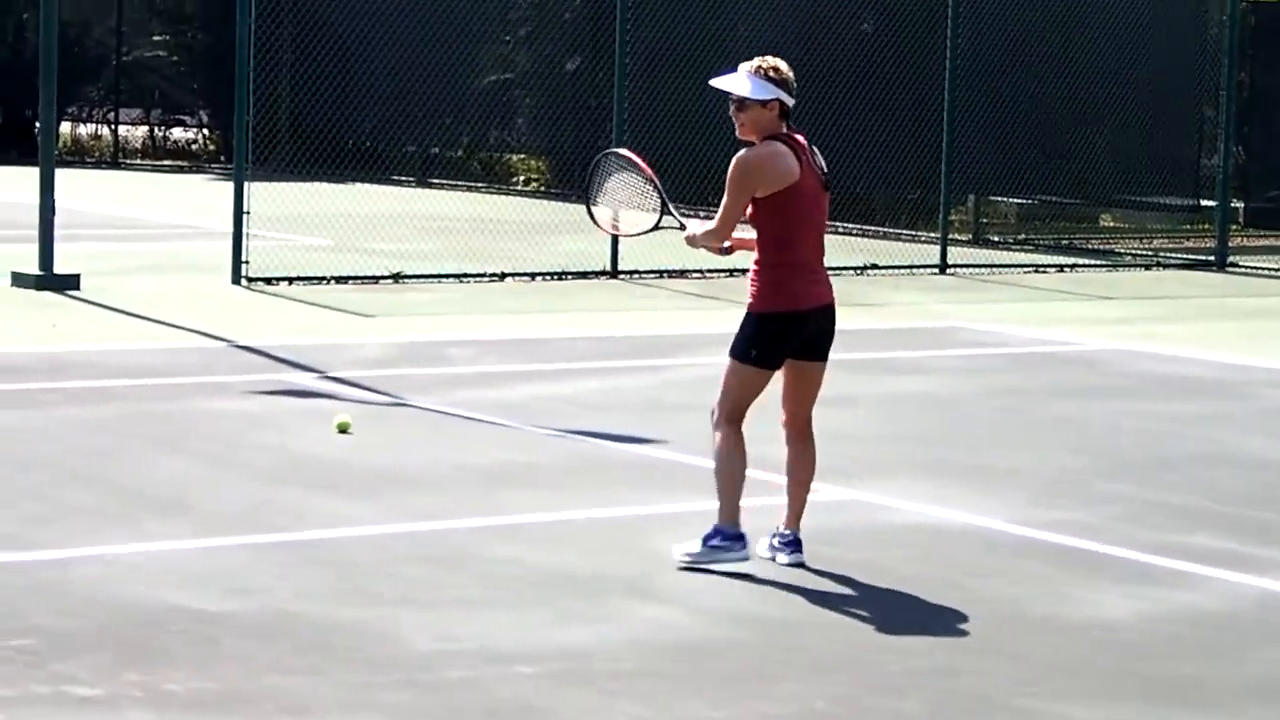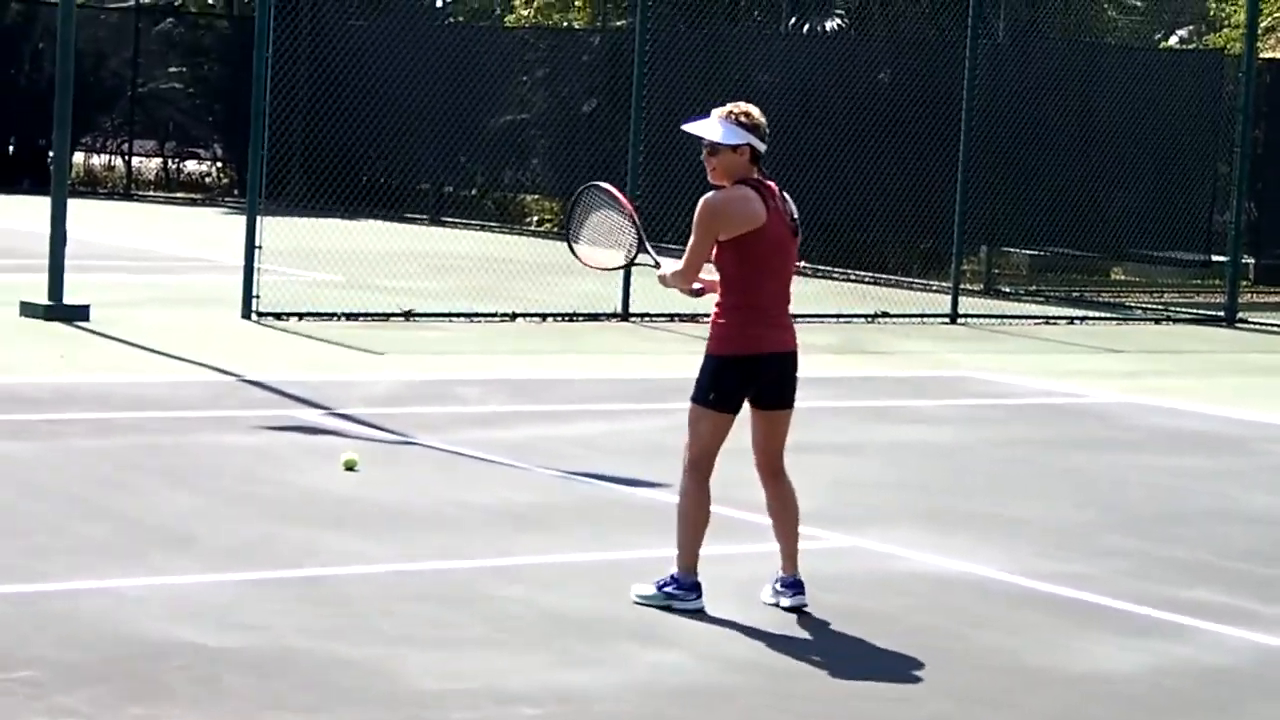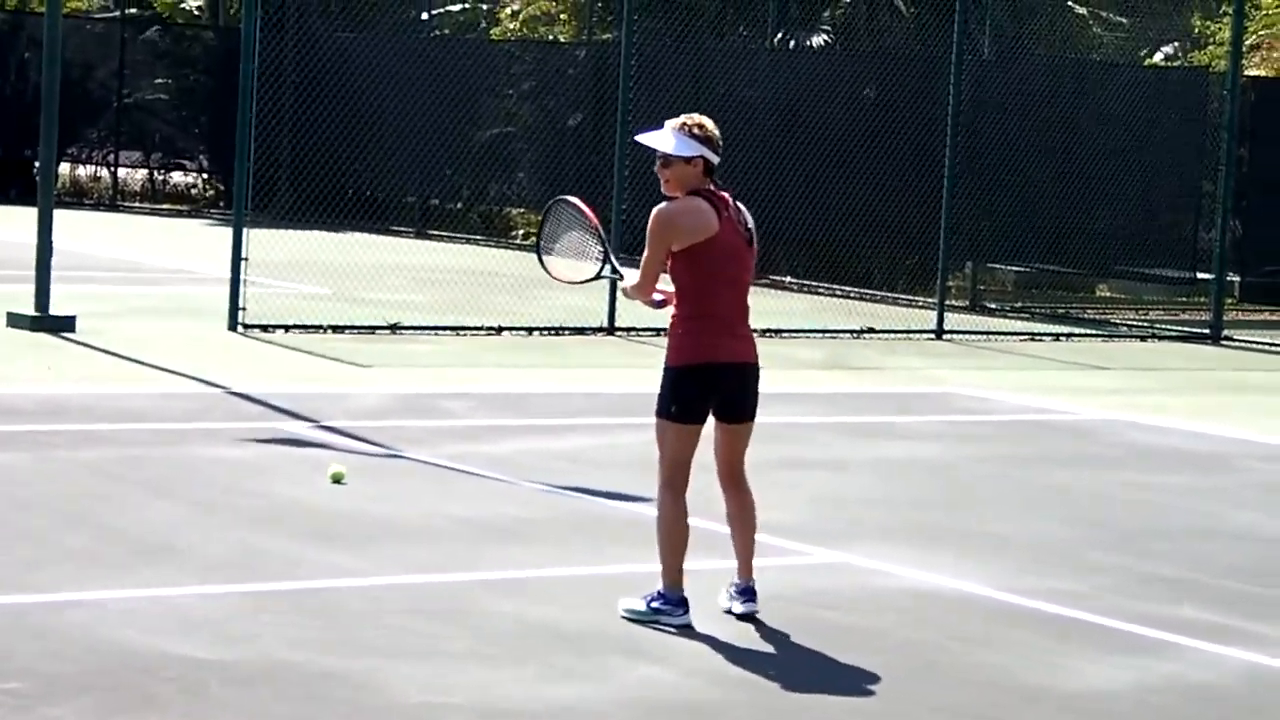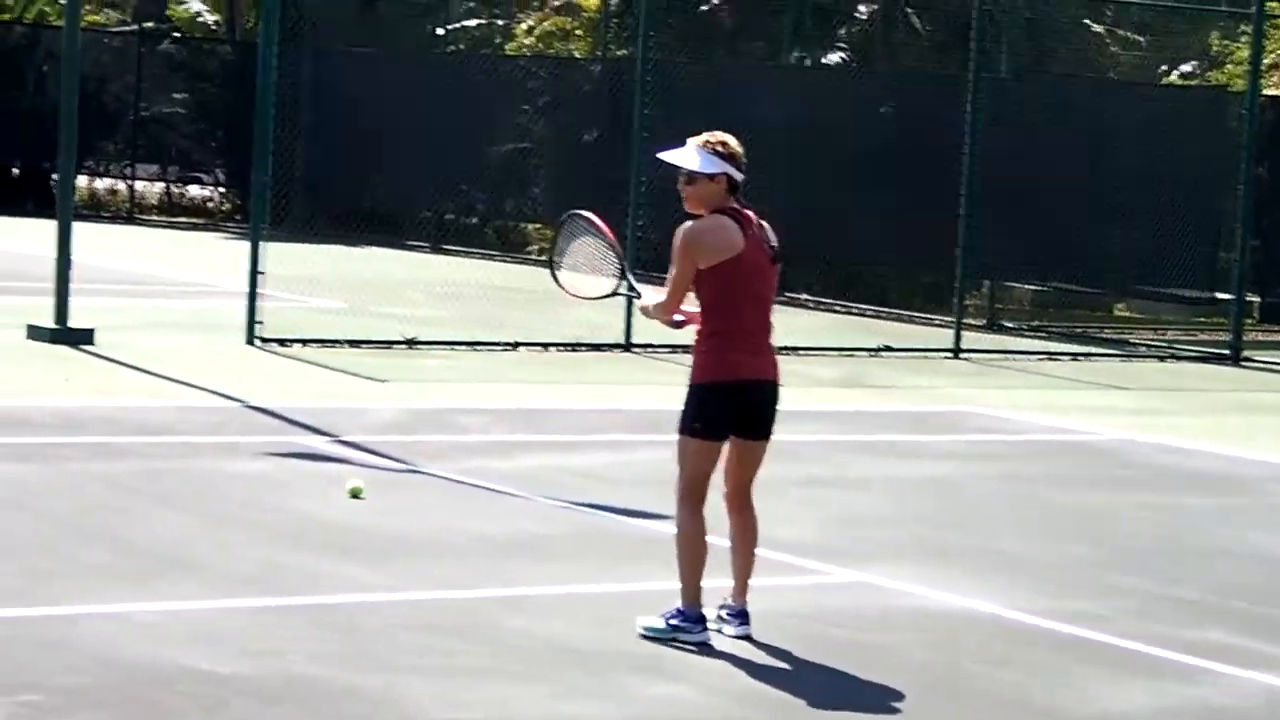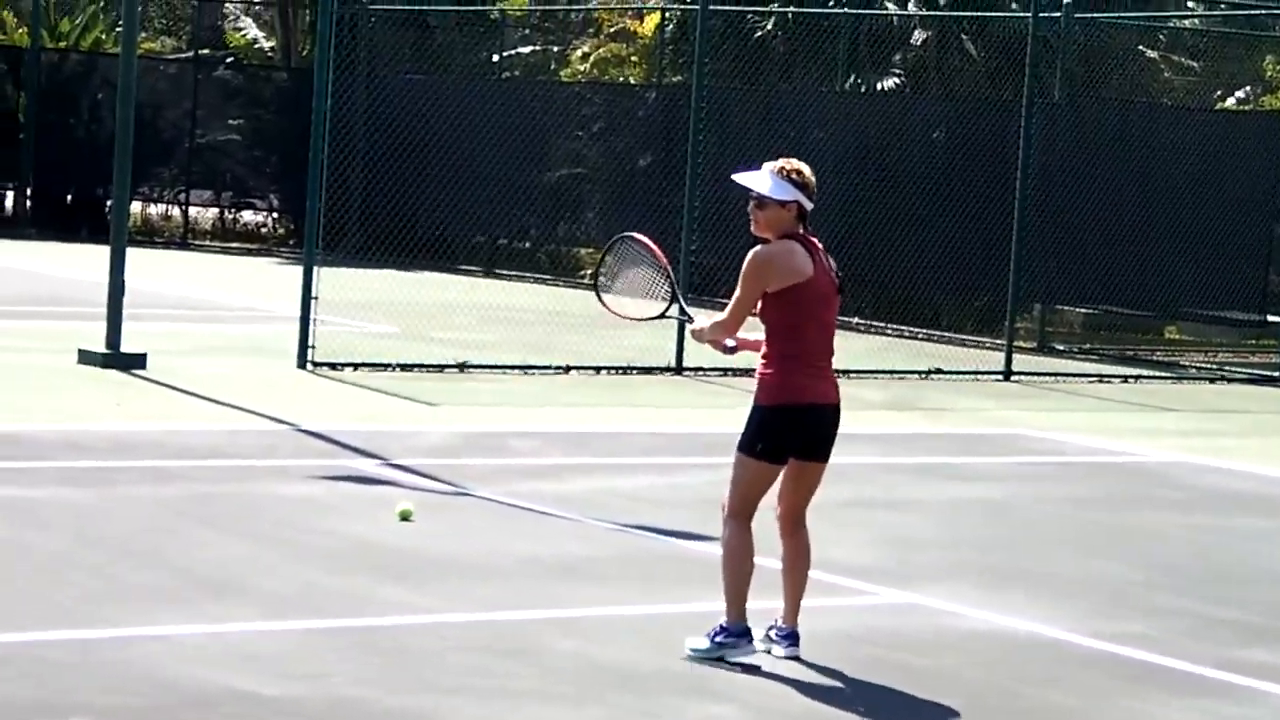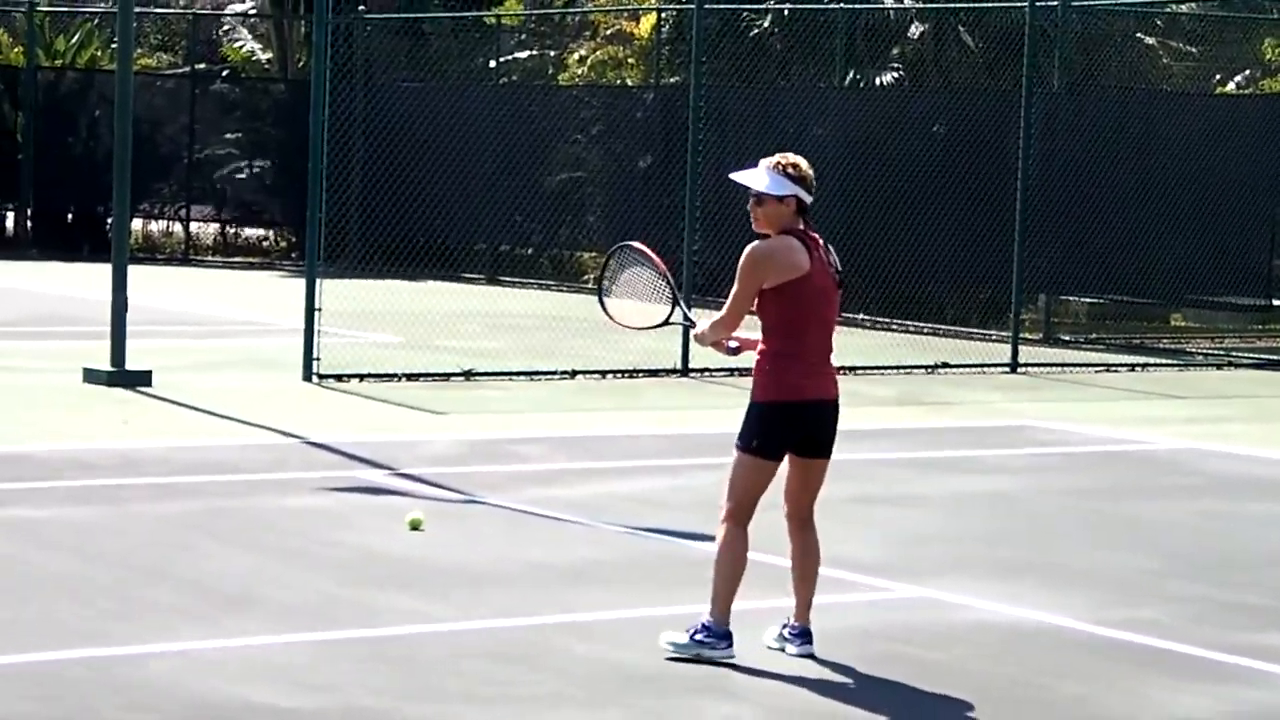
dt=0.3s
person 1, frame 1
left shoulder: (753, 160)
right shoulder: (808, 155)
left elbow: (717, 233)
left wrist: (697, 236)
right wrist: (736, 240)
left hip: (776, 309)
right hip: (818, 306)
left knee: (726, 418)
right knee: (796, 423)
left ankle: (727, 532)
right ankle: (790, 536)
person 1, frame 2
left shoulder: (719, 204)
right shoulder: (781, 202)
left elbow: (685, 275)
left wrist: (667, 276)
right wrist: (707, 282)
left hip: (734, 352)
right hip: (780, 351)
left knee: (696, 468)
right knee: (772, 468)
left ankle: (684, 581)
right ankle: (790, 579)
person 1, frame 3
left shoulder: (670, 214)
right shoulder: (738, 213)
left elbow: (642, 288)
left wrist: (633, 288)
left hip: (694, 362)
right hip: (741, 361)
left knee: (672, 482)
right knee: (733, 475)
left ankle: (671, 597)
right ankle: (744, 586)
person 1, frame 4
left shoulder: (697, 232)
right shoulder: (761, 232)
left elbow: (667, 306)
left wrist: (651, 308)
right wrist: (691, 314)
left hip: (718, 379)
right hip: (762, 379)
left knee: (690, 497)
right knee: (739, 496)
left ankle: (690, 615)
right ankle: (736, 608)
person 1, frame 5
left shoulder: (767, 257)
right shoulder: (822, 258)
left elbow: (727, 324)
left wrist: (702, 331)
right wrist: (743, 341)
left hip: (783, 402)
right hip: (823, 403)
left knee: (736, 513)
right knee: (792, 518)
left ankle: (734, 628)
right ankle: (786, 630)
person 1, frame 6
left shoulder: (763, 252)
right shoulder: (823, 254)
left elbow: (726, 323)
left wrist: (704, 333)
right wrist: (747, 341)
left hip: (779, 399)
right hip: (823, 400)
left knee: (735, 516)
right knee: (800, 516)
left ankle: (715, 631)
right ankle: (799, 628)
